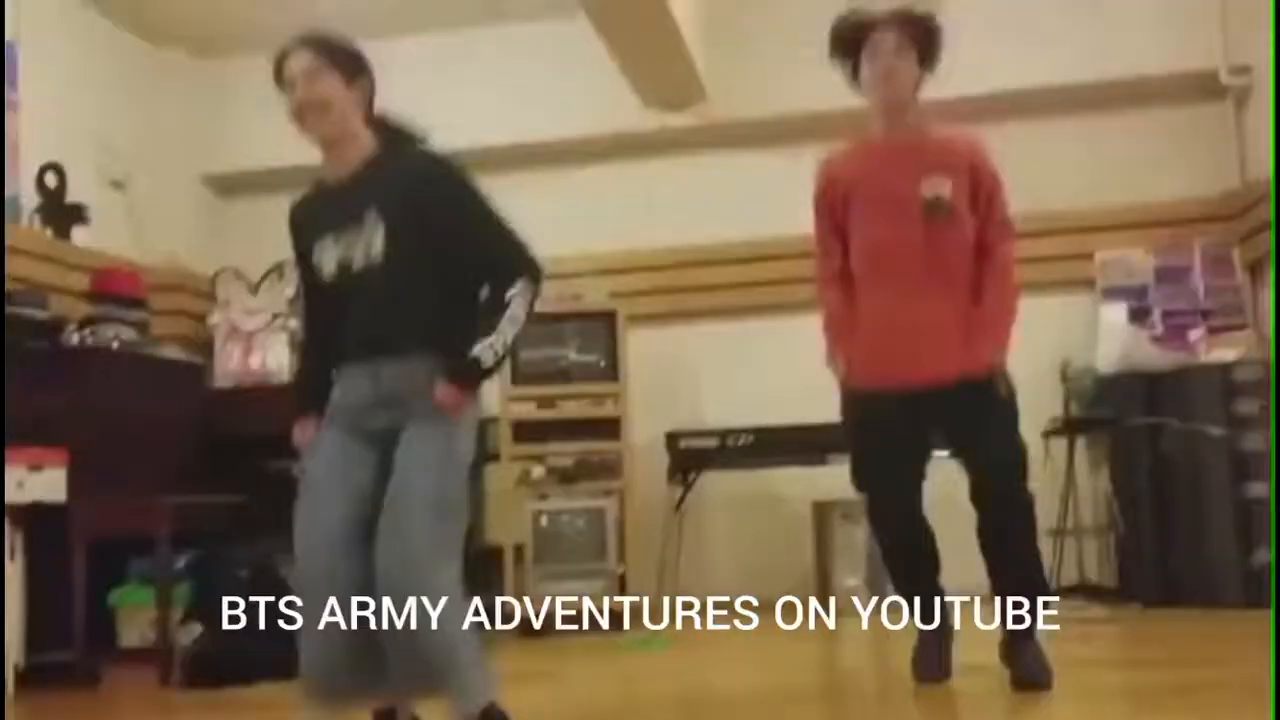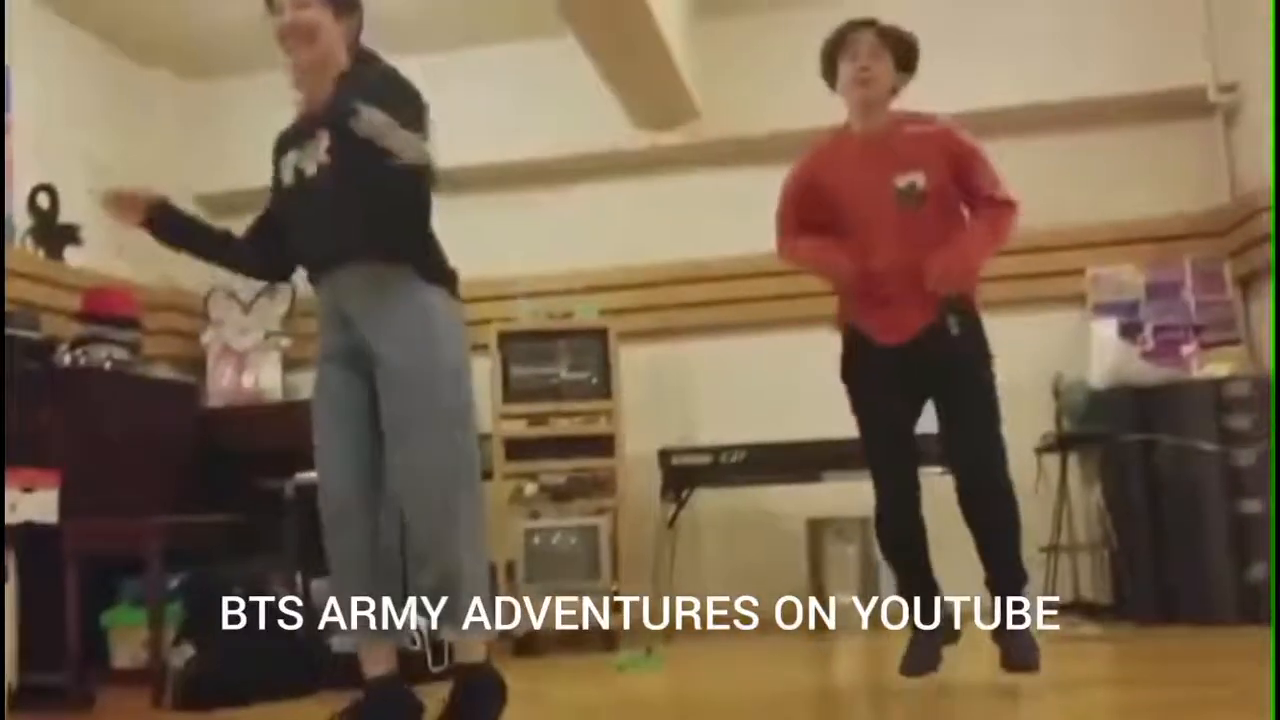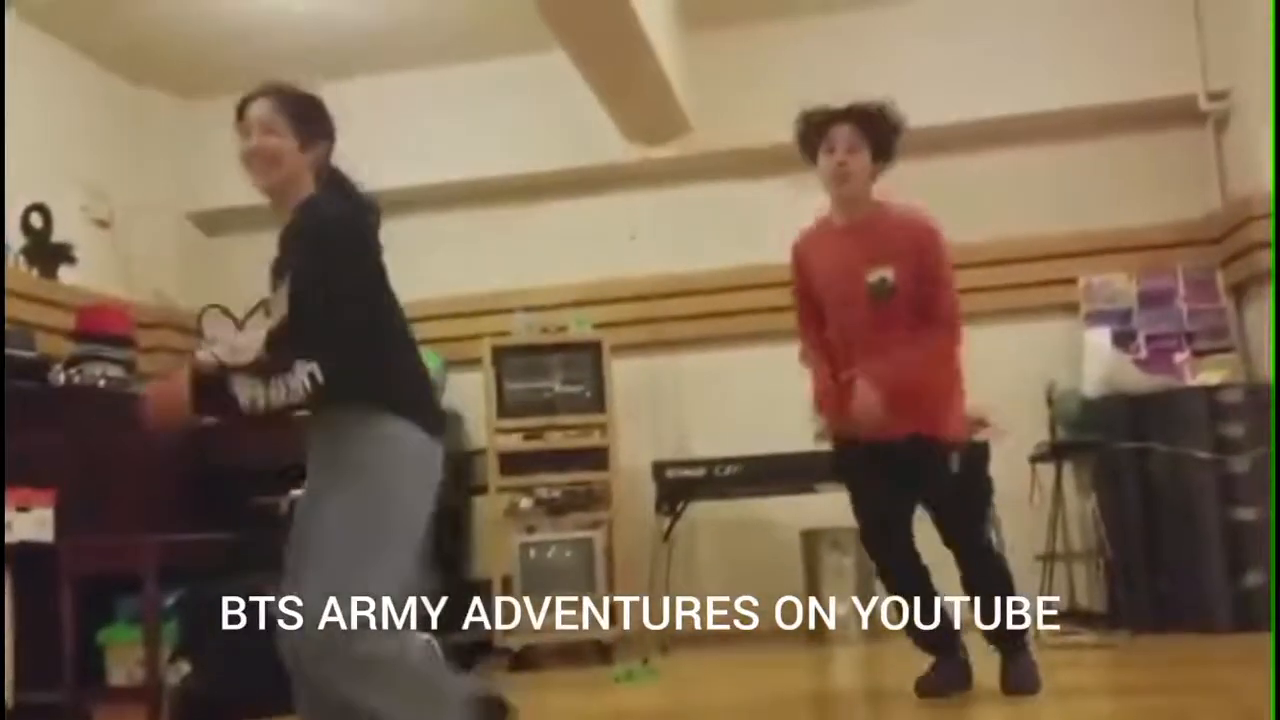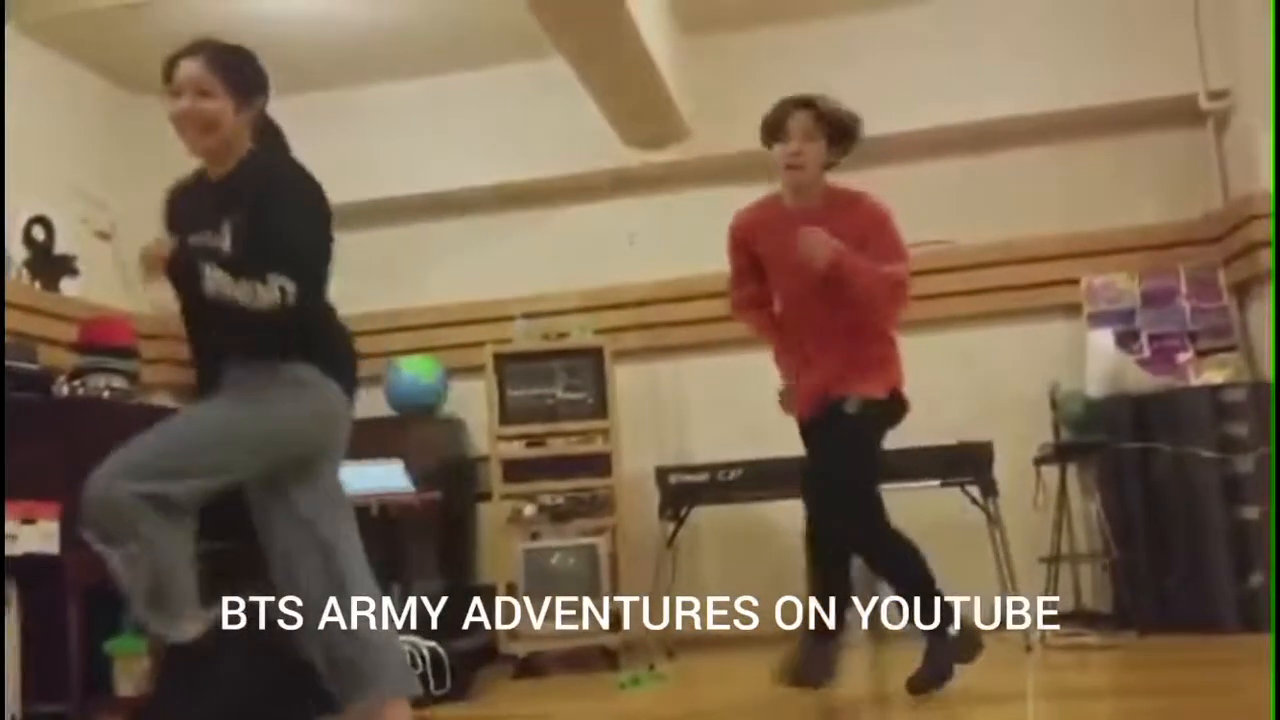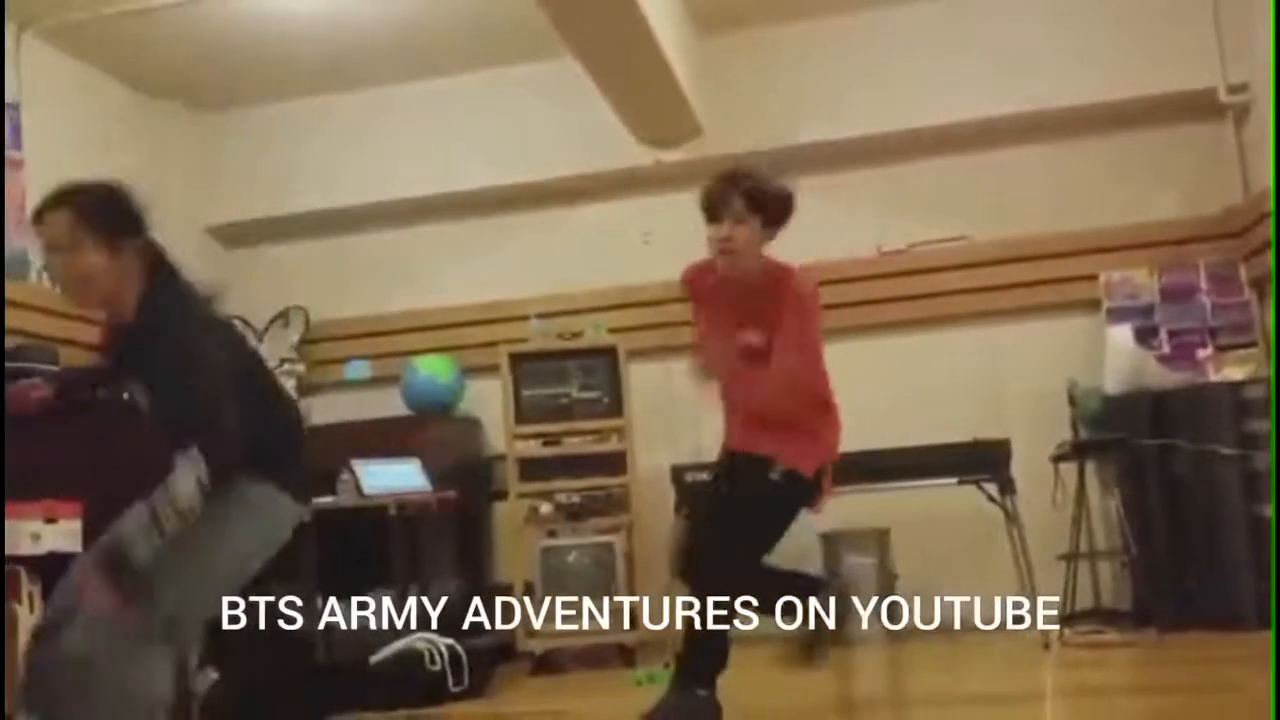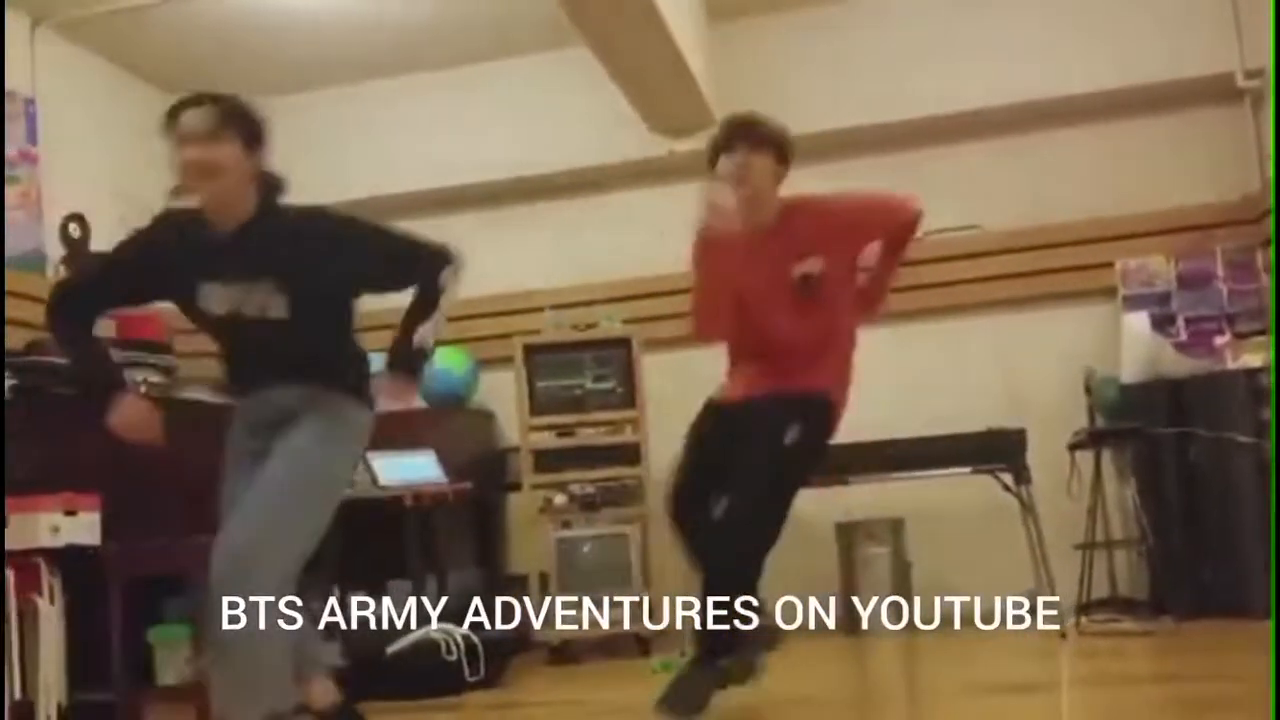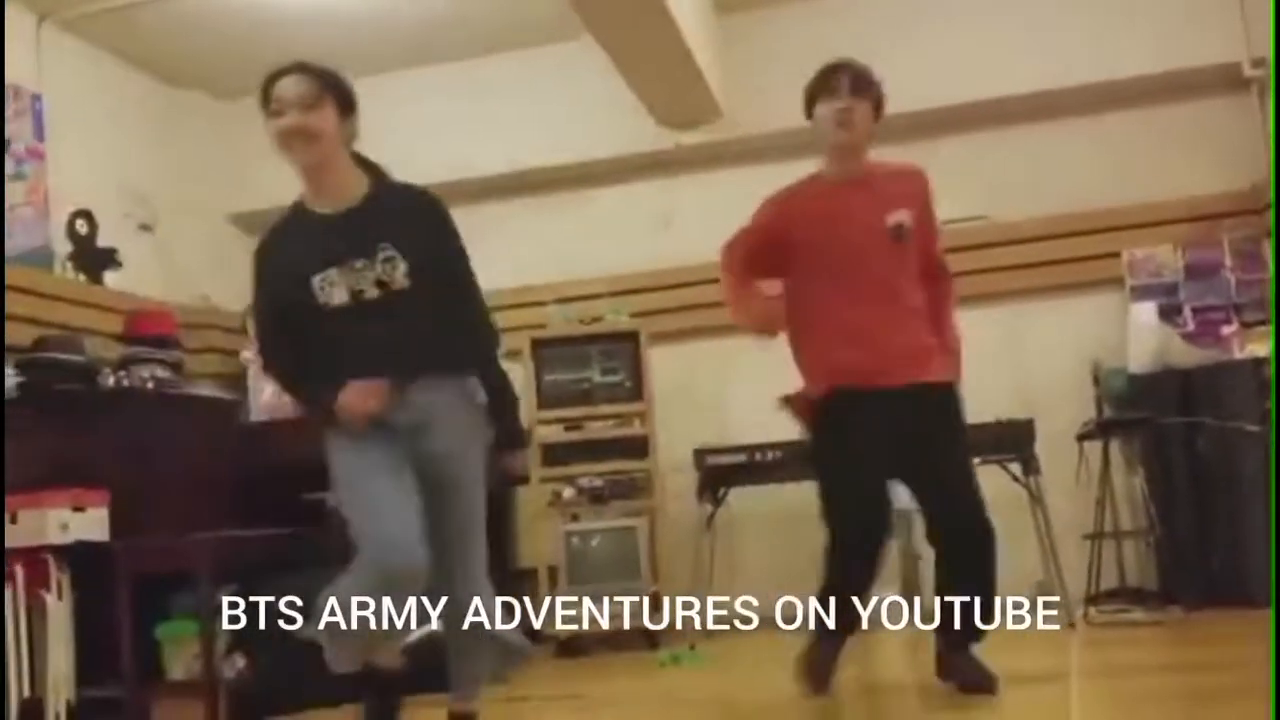
dt=0.3s
person 1, frame 1
left shoulder: (425, 178)
right shoulder: (308, 215)
left elbow: (519, 272)
left wrist: (470, 370)
right wrist: (308, 406)
left hip: (431, 393)
right hip: (352, 401)
left knee: (413, 573)
right knee: (321, 576)
person 1, frame 2
left shoulder: (377, 88)
right shoulder: (291, 143)
left elbow: (419, 154)
right elbow: (265, 257)
left wrist: (340, 108)
right wrist: (159, 219)
left hip: (408, 303)
right hip: (338, 321)
left knee: (433, 493)
right knee: (346, 505)
person 1, frame 3
left shoulder: (333, 225)
right shoulder: (294, 246)
left elbow: (324, 364)
left wrist: (208, 389)
right wrist: (214, 373)
left hip: (385, 432)
right hip: (338, 440)
left knee: (339, 621)
right knee: (314, 633)
person 1, frame 4
left shoulder: (282, 186)
right shoulder: (186, 201)
left elbow: (291, 291)
right elbow: (206, 306)
left wrist: (182, 266)
left hip: (299, 383)
right hip: (246, 385)
left knee: (115, 490)
right knee: (320, 573)
left ankle: (186, 643)
person 1, frame 5
left shoulder: (177, 328)
right shoulder: (133, 317)
left elbow: (213, 451)
left wrist: (126, 561)
right wrist: (56, 389)
left hip: (258, 489)
right hip: (211, 482)
left knee: (113, 634)
right knee: (73, 615)
person 1, frame 6
left shoulder: (310, 234)
right shoulder: (170, 241)
left elbow: (439, 265)
right elbow: (67, 305)
left wrist: (406, 359)
right wrist: (113, 392)
left hip: (328, 410)
right hip: (255, 414)
left knee: (245, 567)
right knee: (244, 573)
person 1, frame 7
left shoulder: (414, 211)
right shoulder: (282, 247)
left elbow: (470, 314)
right elbow: (279, 353)
left wrist: (505, 418)
right wrist: (330, 396)
left hip: (447, 404)
right hip: (360, 424)
left knee: (461, 577)
right knee: (393, 561)
right ankle: (376, 666)
person 2, frame 1
left shoulder: (966, 156)
right shoulder: (838, 171)
left elbow: (997, 260)
right elbow: (831, 275)
left wrist: (988, 344)
right wrist: (846, 353)
left hip: (966, 368)
right hip: (879, 377)
left knee: (1005, 497)
right knee: (892, 510)
left ankle: (1021, 634)
right ankle: (932, 627)
person 2, frame 2
left shoulder: (938, 139)
right shoulder: (820, 162)
left elbow: (997, 206)
right elbow: (791, 237)
left wrist: (957, 261)
right wrist: (837, 263)
left hip: (947, 324)
right hip: (871, 338)
left knee: (981, 469)
right knee: (893, 488)
right ankle: (927, 619)
person 2, frame 3
left shoulder: (914, 233)
right shoulder: (807, 248)
left elbow: (944, 329)
left wrist: (884, 380)
right wrist: (826, 392)
left hip: (929, 416)
right hip: (857, 427)
left knee: (969, 541)
right knee: (887, 551)
left ankle: (1013, 648)
right ankle: (946, 653)
person 2, frame 4
left shoulder: (864, 214)
right shoulder: (750, 225)
left elbow: (892, 299)
right elbow: (749, 301)
left wrist: (837, 261)
right wrist: (787, 358)
left hip: (864, 380)
right hip: (810, 388)
left knee: (826, 492)
right knee: (855, 515)
left ankle: (823, 633)
right ankle: (943, 628)
person 2, frame 5
left shoulder: (793, 293)
right shoulder: (700, 281)
left elbow: (788, 393)
left wrist: (733, 373)
left hip: (794, 447)
right hip: (747, 441)
left knee: (717, 560)
right knee: (708, 549)
right ankle: (812, 596)
person 2, frame 6
left shoulder: (826, 219)
right shoulder: (719, 243)
left elbow: (904, 215)
right elbow: (710, 326)
left wrist: (872, 283)
right wrist: (716, 240)
left hip: (808, 390)
right hip: (746, 389)
left knee: (746, 517)
right knee: (690, 503)
left ankle: (714, 655)
right ankle: (742, 630)
person 2, frame 7
left shoulder: (909, 185)
right shoulder: (792, 207)
right elbow: (735, 268)
left wrist: (946, 340)
right wrist: (755, 309)
left hip: (923, 375)
right hip: (842, 386)
left knee: (965, 522)
right knee: (858, 526)
left ankle: (956, 644)
right ankle: (831, 632)
